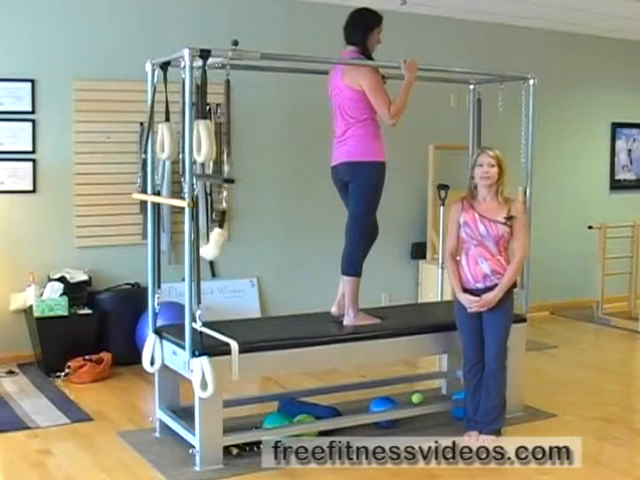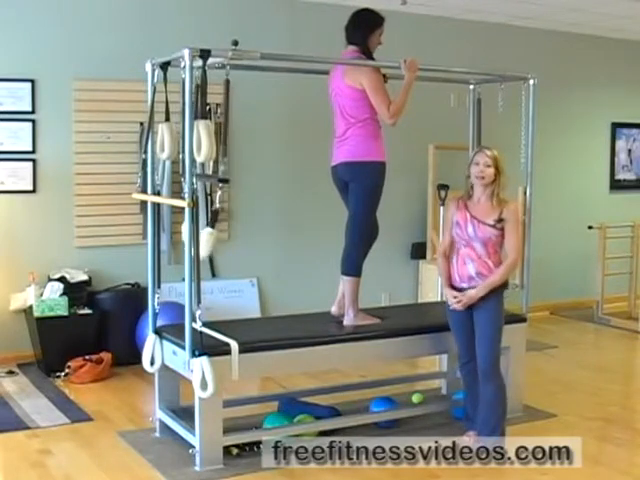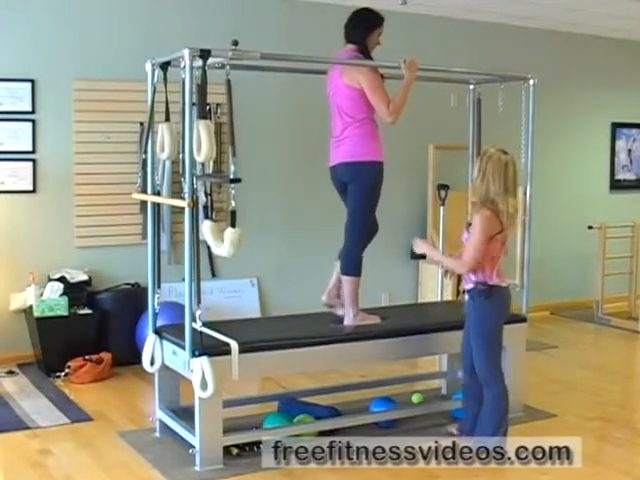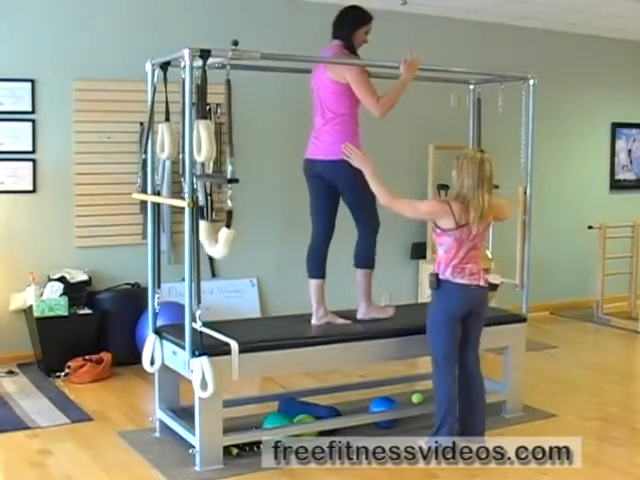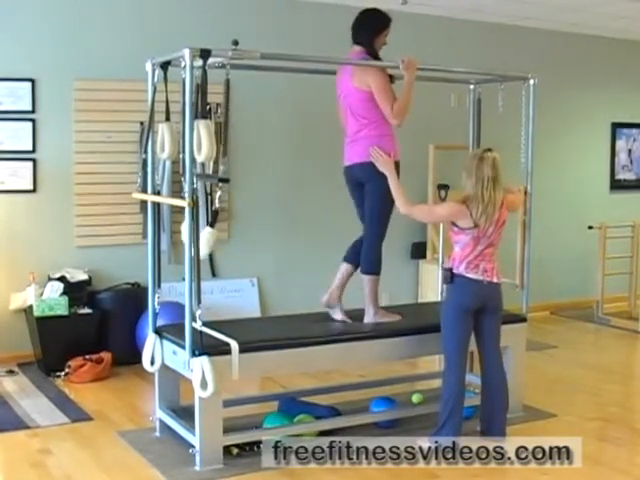
dt=1s
person 1, frame 1
left shoulder: (336, 70)
right shoulder: (364, 69)
right elbow: (390, 116)
right wrist: (409, 79)
left hip: (341, 162)
right hip: (364, 161)
left knee: (364, 230)
right knee: (358, 233)
left ankle: (341, 303)
right ankle: (352, 312)
person 1, frame 2
left shoulder: (337, 70)
right shoulder: (364, 69)
right elbow: (389, 116)
left wrist: (381, 81)
right wrist: (408, 79)
left hip: (341, 162)
right hip: (364, 161)
left knee: (364, 230)
right knee: (358, 233)
left ankle: (342, 303)
right ankle: (351, 312)
person 1, frame 3
left shoulder: (335, 68)
right shoulder: (362, 67)
right elbow: (389, 114)
right wrist: (409, 79)
left hip: (339, 161)
right hip: (362, 160)
left knee: (365, 227)
right knee: (357, 232)
left ankle: (334, 291)
right ankle: (352, 311)
person 1, frame 4
left shoulder: (321, 64)
right shoulder: (347, 63)
right elbow: (378, 108)
right wrist: (406, 77)
left hip: (315, 159)
right hip: (340, 158)
left knee: (321, 234)
right knee: (368, 227)
left ankle: (319, 311)
right ankle: (365, 304)
person 1, frame 5
left shoulder: (343, 71)
right shoulder: (372, 70)
right elbow: (395, 117)
right wrist: (409, 79)
left hip: (352, 163)
left knee: (370, 232)
right knee: (374, 236)
left ankle: (334, 294)
right ankle: (372, 310)
person 2, frame 1
left shoulder: (513, 208)
right shoulder: (460, 207)
left elbow: (519, 255)
right elbow: (450, 254)
left wrist: (496, 293)
right wrist: (460, 293)
left hip: (499, 294)
right hip: (467, 294)
left knee: (494, 361)
right knee: (472, 360)
left ankle: (490, 425)
right ankle: (473, 422)
person 2, frame 2
left shoulder: (507, 210)
right shoulder: (455, 206)
left elbow: (512, 258)
right elbow: (444, 252)
left wrist: (479, 292)
right wrist: (446, 288)
left hip: (488, 295)
right hip: (456, 294)
left knee: (487, 365)
right knee: (467, 362)
left ankle: (490, 435)
right ankle: (474, 423)
person 2, frame 3
left shoulder: (485, 215)
right shoulder: (499, 211)
left elbow: (467, 265)
left wrist: (431, 252)
right wrist: (447, 259)
left hip: (486, 298)
right hip: (480, 295)
left knee: (488, 371)
right knee: (472, 365)
left ankle: (491, 440)
right ankle: (472, 427)
person 2, frame 4
left shoulder: (443, 209)
right shoulder: (488, 210)
left elbow: (389, 201)
right elbow: (504, 211)
left wrist: (366, 168)
right wrist: (490, 197)
left hip: (450, 292)
right hip: (478, 292)
left knee: (445, 367)
right knee: (470, 363)
left ankle: (444, 439)
right ankle: (472, 433)
person 2, frame 5
left shoulder: (460, 209)
right shoulder: (503, 205)
left elbow: (407, 209)
right elbow: (518, 196)
left wrist: (390, 173)
right wrist: (515, 190)
left hip: (463, 288)
right hip: (491, 289)
left knee: (455, 365)
right knee: (492, 360)
left ankle: (447, 437)
right ankle: (495, 431)
